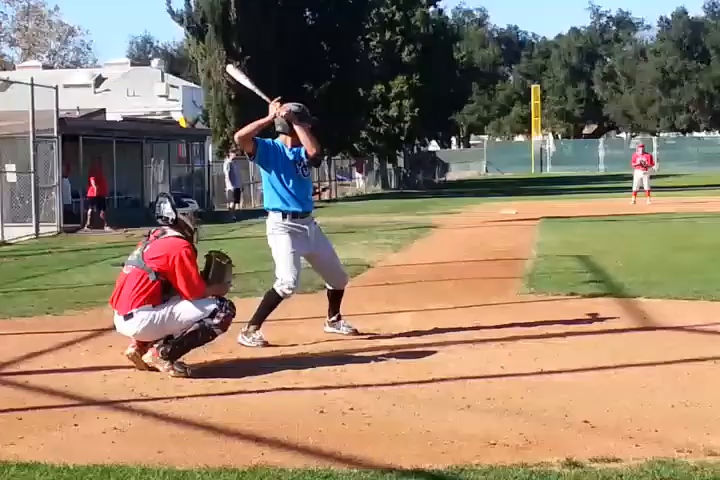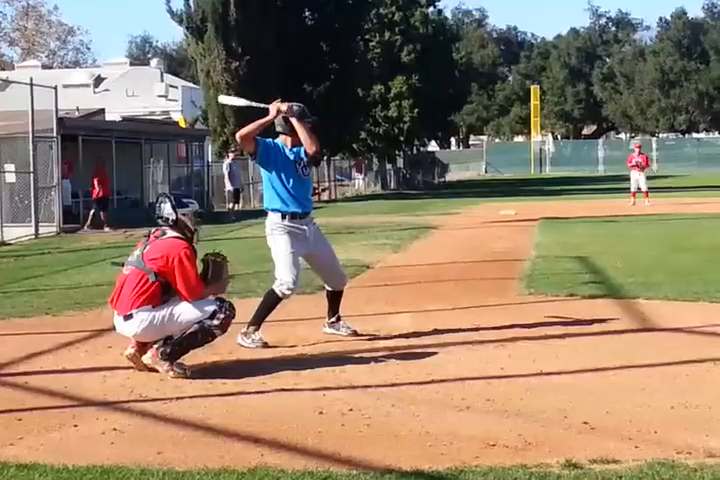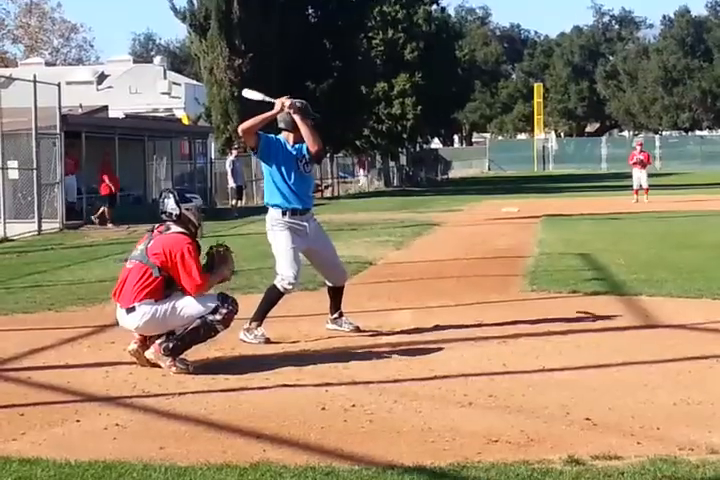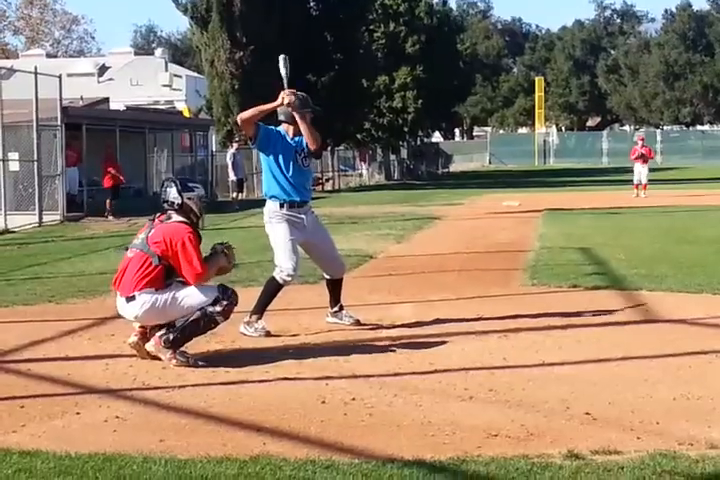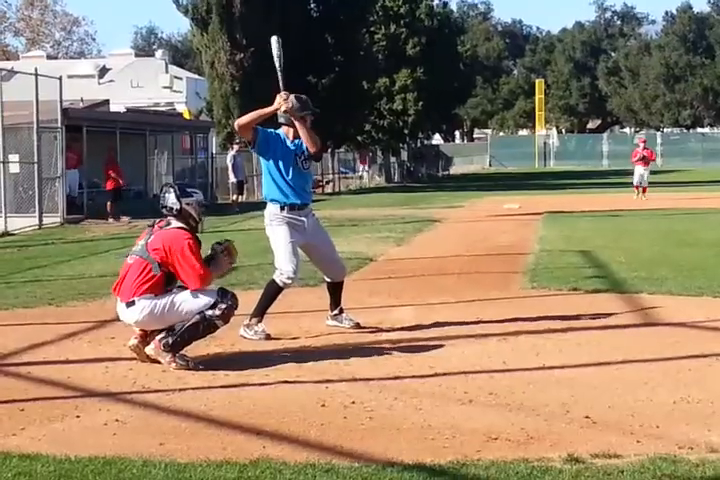
dt=0.2s
person 1, frame 1
left shoulder: (303, 152)
right shoulder: (268, 149)
left elbow: (315, 151)
right elbow: (239, 138)
left wrist: (293, 119)
right wrist: (269, 118)
left hip: (308, 224)
right hip: (282, 225)
left knee: (338, 276)
right knee: (287, 283)
left ankle: (334, 319)
right ankle: (250, 330)
person 1, frame 2
left shoulder: (303, 151)
right shoulder: (268, 149)
left elbow: (314, 149)
right elbow: (241, 137)
left wrist: (293, 117)
right wrist: (271, 117)
left hip: (307, 224)
right hip: (281, 225)
left knee: (337, 277)
right knee: (286, 283)
left ankle: (333, 320)
right ankle: (249, 331)
person 1, frame 3
left shoulder: (305, 148)
right shoulder: (270, 144)
left elbow: (316, 148)
right elbow: (243, 131)
left wrist: (296, 114)
right wrist: (275, 111)
left hip: (308, 220)
right hip: (281, 221)
left knee: (337, 272)
right knee: (287, 278)
left ankle: (335, 316)
right ankle: (252, 326)
person 1, frame 4
left shoulder: (304, 140)
right shoulder: (269, 136)
left elbow: (315, 146)
right elbow: (242, 119)
left wrist: (294, 110)
right wrist: (277, 103)
left hip: (306, 212)
right hip: (279, 213)
left knee: (335, 265)
right knee: (286, 269)
left ankle: (335, 310)
right ankle: (252, 319)
person 1, frame 5
left shoulder: (304, 143)
right shoulder: (269, 139)
left elbow: (315, 149)
right elbow: (240, 126)
left wrist: (294, 116)
right wrist: (273, 108)
left hip: (306, 215)
right hip: (280, 216)
left knee: (335, 267)
right knee: (287, 272)
left ankle: (335, 313)
right ankle: (252, 322)
person 2, frame 1
left shoulder: (152, 239)
right shoulder: (180, 246)
right elbow: (196, 293)
left wrist: (208, 282)
right wrist: (220, 288)
left hip: (123, 318)
right hip: (142, 320)
left knee: (180, 300)
right knee: (223, 310)
left ankle: (142, 345)
right ankle: (163, 353)
person 2, frame 2
left shoulder: (151, 240)
right shoulder: (179, 247)
right elbow: (195, 294)
left wrist: (209, 285)
right wrist: (218, 286)
left hip: (123, 319)
right hip: (141, 320)
left knee: (180, 300)
right knee: (223, 311)
left ankle: (142, 346)
right ankle: (163, 354)
person 2, frame 3
left shoulder: (156, 234)
right shoulder: (182, 242)
right elbow: (198, 287)
left wrist: (210, 275)
right wrist: (220, 273)
left hip: (126, 311)
right hip: (143, 314)
left knee: (183, 295)
right knee: (226, 306)
left ankle: (144, 341)
right ankle: (165, 350)
person 2, frame 4
left shoulder: (157, 223)
right shoulder: (182, 231)
right elbow: (198, 277)
left wrist: (210, 264)
right wrist: (217, 261)
left hip: (126, 301)
right hip: (143, 302)
left knee: (184, 287)
right knee: (226, 297)
left ankle: (145, 333)
right ankle: (166, 343)
person 2, frame 5
left shoulder: (157, 228)
right shoulder: (181, 237)
right elbow: (201, 281)
left wrist: (211, 260)
right wrist: (221, 266)
left hip: (127, 303)
right hip: (144, 307)
left knee: (183, 295)
right knee: (226, 301)
left ankle: (144, 337)
right ankle: (165, 347)
